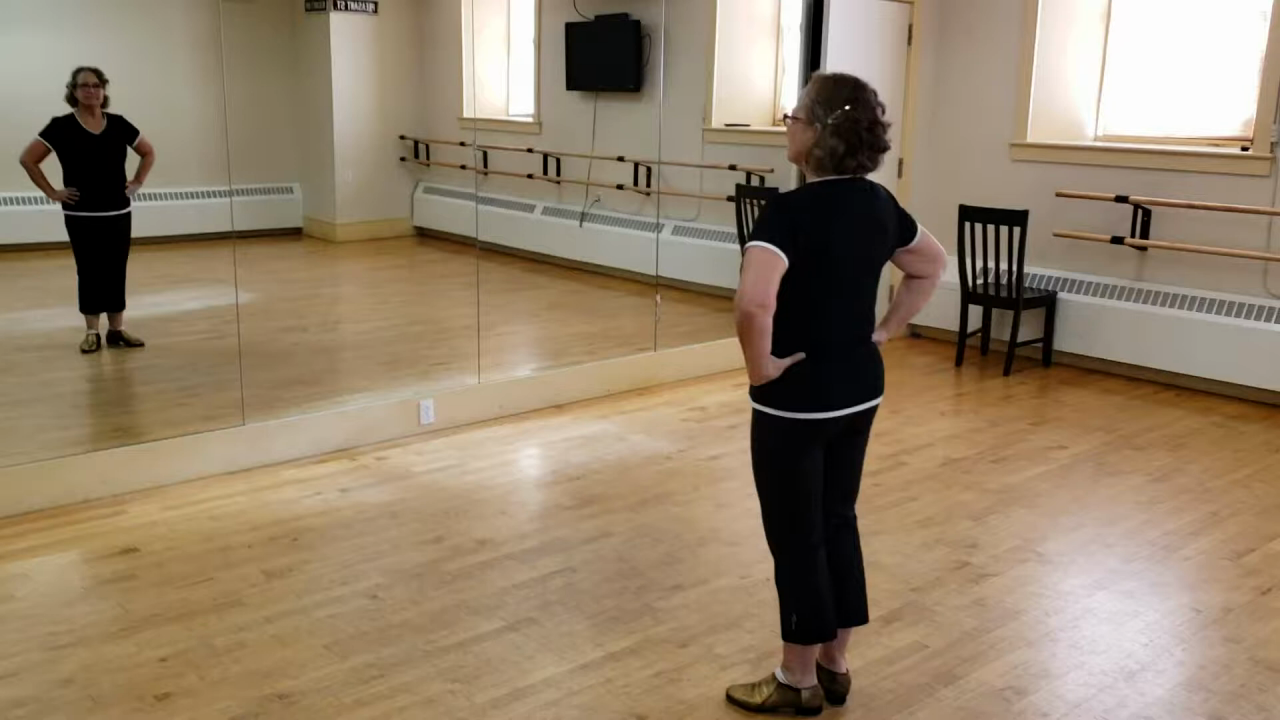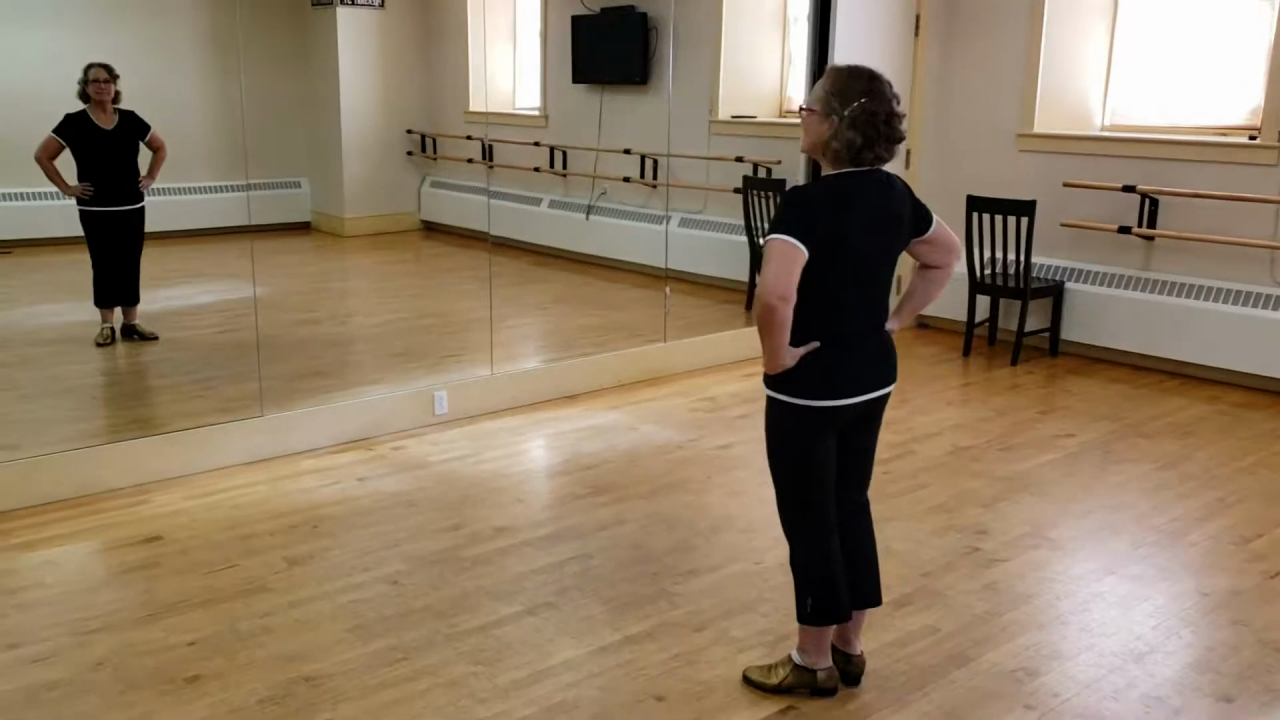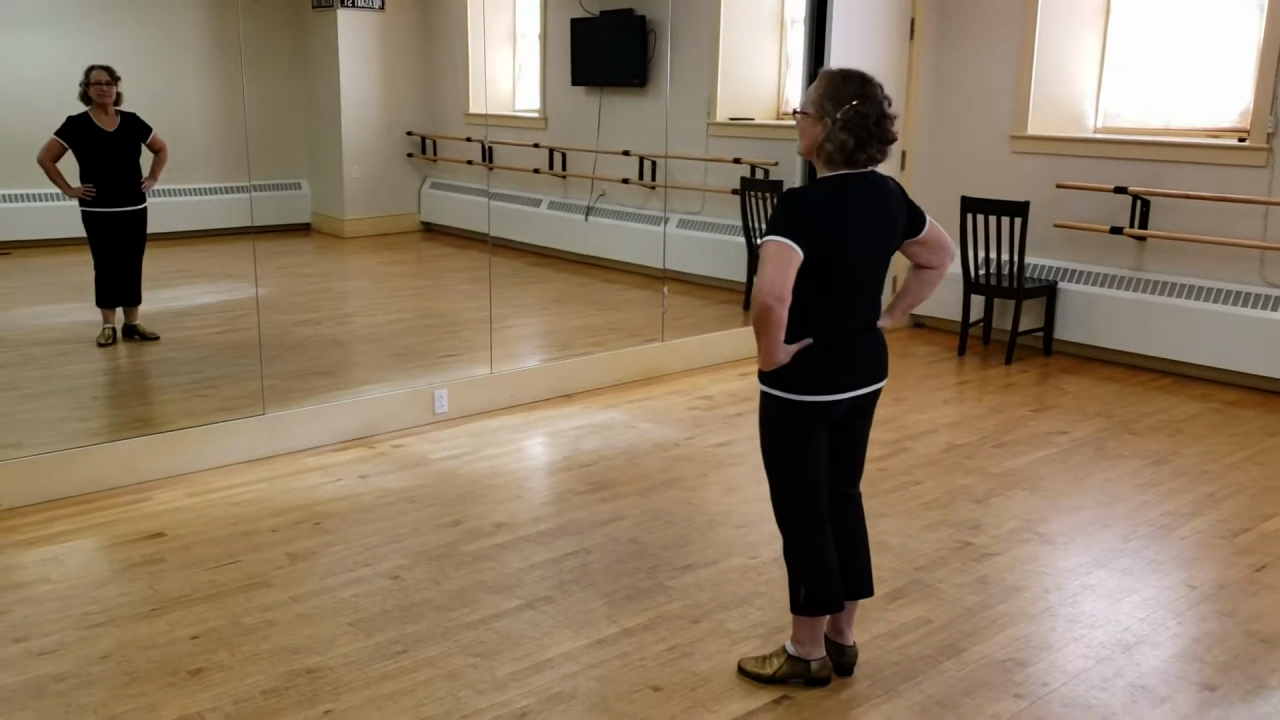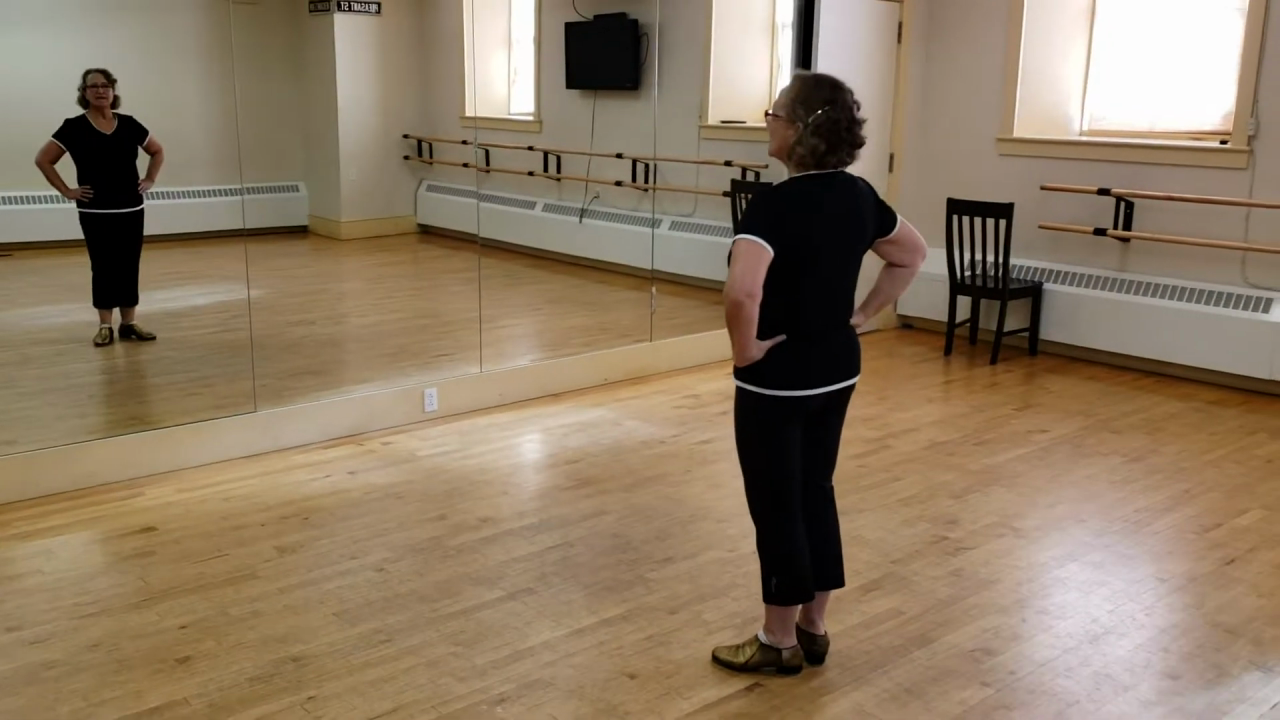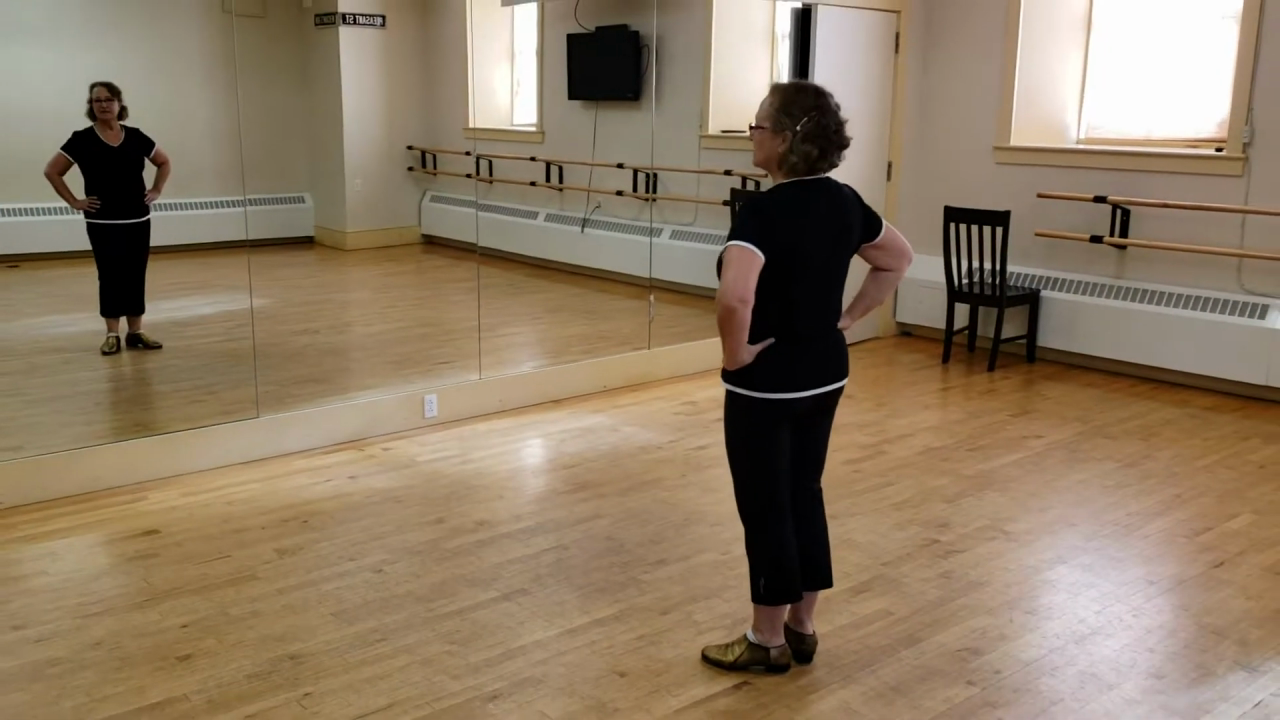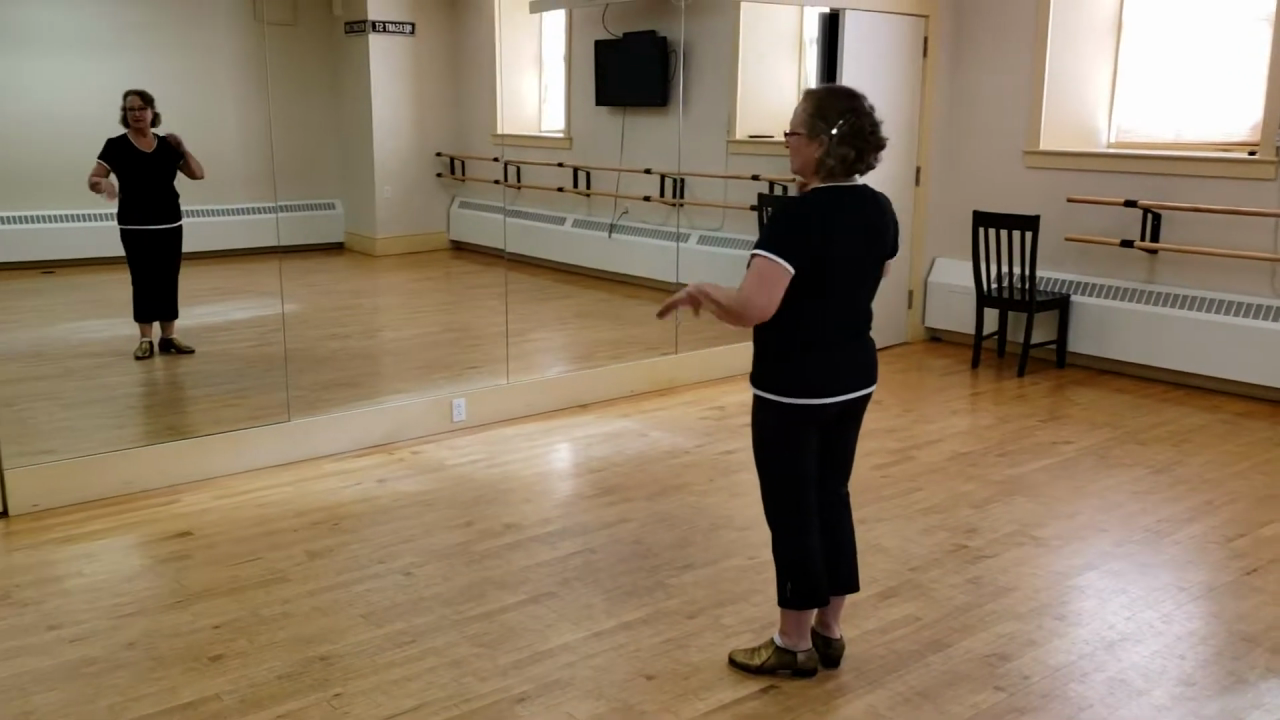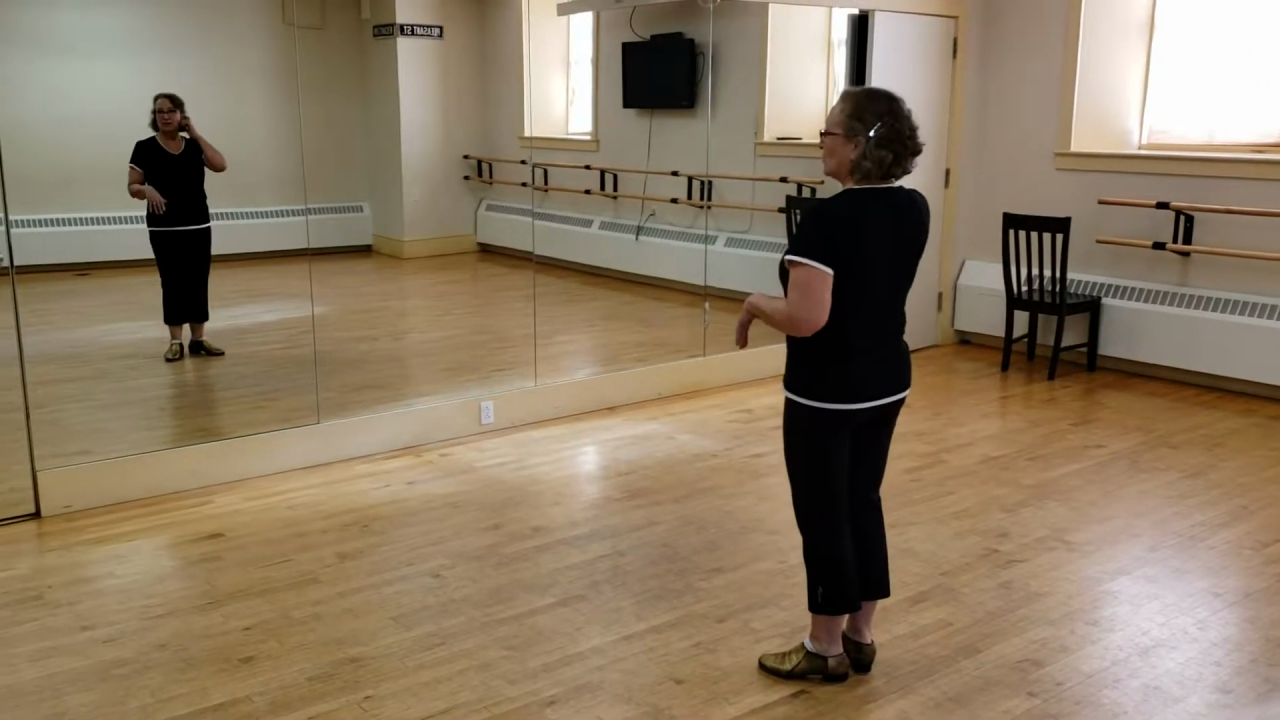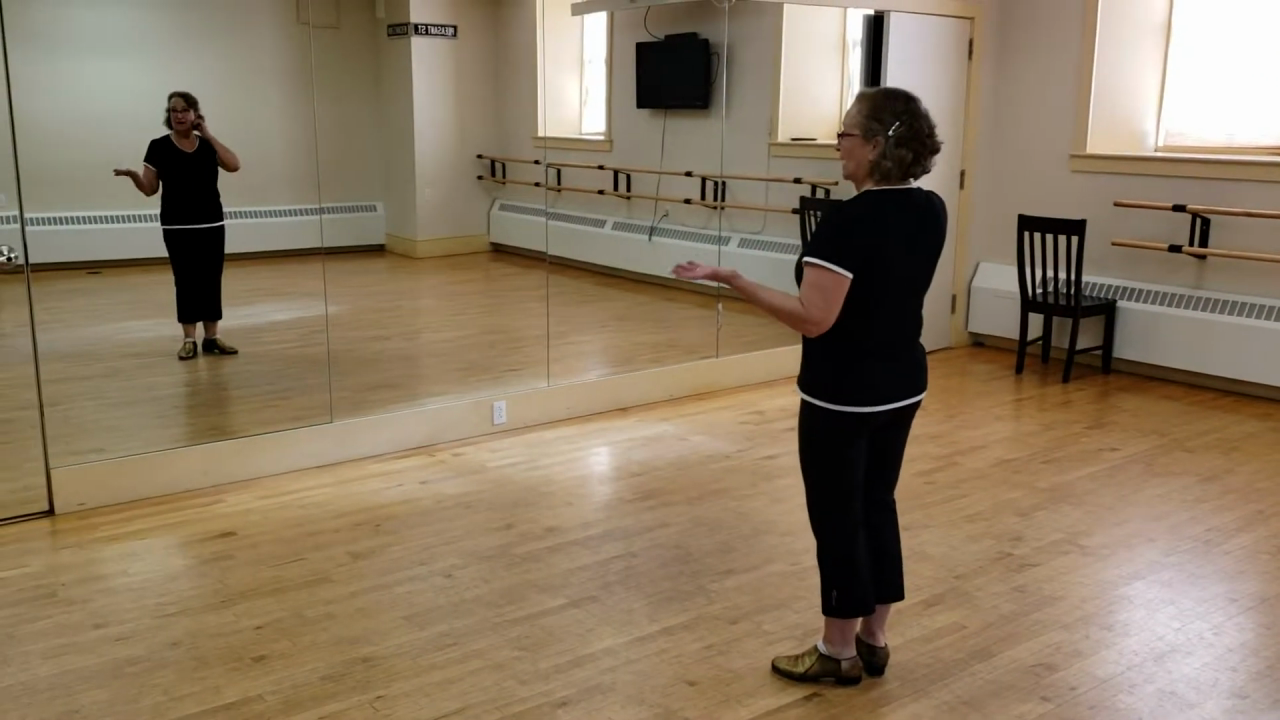
dt=0.4s
person 1, frame 1
left shoulder: (789, 211)
right shoulder: (877, 203)
left elbow: (754, 303)
right elbow: (931, 265)
left wrist: (760, 365)
right wrist: (885, 330)
left hip: (796, 401)
right hip: (859, 389)
left knee: (795, 535)
right knee: (837, 522)
right ankle: (835, 667)
person 1, frame 2
left shoulder: (807, 203)
right shoulder: (892, 194)
left elbow: (775, 295)
right elbow: (946, 256)
left wrist: (776, 356)
left hip: (810, 388)
right hip: (872, 376)
left knee: (810, 519)
right knee: (851, 507)
left ankle: (814, 662)
right ankle: (850, 648)
person 1, frame 3
left shoulder: (802, 205)
right shoulder: (887, 195)
left elbow: (771, 295)
right elbow: (940, 255)
left wrist: (771, 353)
left hip: (803, 385)
right hip: (864, 373)
left knee: (803, 512)
right knee: (842, 499)
left ankle: (808, 652)
right ankle: (842, 638)
person 1, frame 4
left shoulder: (774, 204)
right shoulder: (857, 195)
left elbow: (742, 291)
right elbow: (912, 254)
left wrist: (745, 349)
right wrist: (861, 314)
left hip: (777, 381)
right hip: (837, 370)
left knee: (776, 505)
right knee: (815, 493)
left ankle: (779, 642)
right ankle: (814, 628)
person 1, frame 5
left shoulder: (762, 212)
right shoulder: (841, 201)
left elbow: (735, 298)
right elbow: (898, 258)
left wrist: (734, 353)
left hip: (767, 385)
right hip: (826, 373)
left knee: (766, 507)
right knee: (804, 494)
left ankle: (767, 641)
right ankle: (802, 627)
person 1, frame 6
left shoulder: (797, 216)
right shoulder: (878, 210)
left elbow: (753, 308)
left wrist: (697, 293)
left hip: (792, 389)
right hip: (854, 379)
left knee: (793, 510)
right knee: (830, 498)
left ankle: (794, 645)
right ankle: (829, 633)
person 1, frame 7
left shoulder: (828, 218)
right shoulder: (913, 210)
left elbow: (804, 318)
left wrist: (755, 304)
left hip: (825, 394)
right hip: (887, 383)
left knee: (824, 516)
right knee: (862, 503)
left ankle: (825, 650)
right ankle: (860, 637)
person 1, frame 8
left shoulder: (849, 221)
right shoulder: (930, 211)
left elbow: (813, 316)
left wrist: (732, 279)
left hip: (842, 396)
right hip: (902, 386)
left knee: (837, 517)
right knee: (877, 506)
left ankle: (839, 653)
right ankle: (874, 640)
person 2, frame 1
left shoulder: (119, 124)
right shoulder: (61, 127)
left elbow: (148, 152)
right elbow: (28, 158)
left wrist: (137, 182)
right wrist: (51, 192)
left hip: (118, 213)
right hip: (81, 215)
left knee: (116, 271)
right knee: (89, 272)
left ankle: (116, 329)
right ankle: (92, 332)
person 2, frame 2
left shoulder: (130, 120)
right shoulder: (74, 123)
left elbow: (160, 148)
right elbow: (42, 155)
left wrist: (151, 176)
right wrist: (65, 187)
left hip: (132, 207)
right hip: (95, 209)
left knee: (130, 265)
right knee: (104, 266)
left ankle: (131, 323)
right ankle: (106, 326)
person 2, frame 3
left shoulder: (132, 122)
right shoulder: (76, 125)
left elbow: (161, 149)
right elbow: (45, 157)
left wrist: (153, 178)
right wrist: (68, 189)
left hip: (134, 208)
right hip: (98, 211)
left knee: (132, 266)
right knee: (106, 267)
left ankle: (132, 323)
right ankle: (108, 326)
person 2, frame 4
left shoulder: (129, 124)
right shoulder: (74, 127)
left elbow: (157, 151)
right elbow: (43, 159)
left wrist: (149, 179)
right wrist: (66, 190)
left hip: (131, 209)
right hip: (95, 211)
left knee: (129, 266)
right knee: (103, 267)
left ankle: (129, 323)
right ankle: (105, 326)
person 2, frame 5
left shoulder: (136, 137)
right shoulder: (82, 140)
left elbow: (164, 162)
right elbow: (52, 171)
left wrist: (156, 190)
right wrist: (74, 201)
left hip: (137, 219)
right hip: (102, 222)
left knee: (135, 275)
right knee: (110, 276)
left ankle: (135, 332)
right ankle: (112, 335)
person 2, frame 6
left shoulder: (167, 145)
right shoulder: (116, 146)
left elbow: (198, 173)
right elbow: (93, 181)
left wrist: (182, 149)
right wrist: (103, 183)
left hip: (170, 224)
right hip: (135, 227)
left knee: (168, 280)
right knee: (143, 281)
left ankle: (169, 337)
right ankle: (145, 340)
person 2, frame 7
left shoulder: (194, 146)
right shoulder: (145, 148)
left elbow: (220, 165)
right elbow: (133, 187)
left wrist: (196, 135)
right wrist: (145, 190)
left hip: (198, 226)
right hip: (164, 229)
left knee: (198, 282)
right knee: (172, 283)
left ankle: (199, 338)
right ankle: (176, 341)
person 2, frame 8
left shoulder: (207, 145)
right shoulder: (159, 147)
left elbow: (234, 165)
right elbow: (150, 188)
left wrist: (208, 136)
right wrist: (133, 175)
left hip: (211, 224)
right hip: (177, 227)
left knee: (211, 280)
right knee: (186, 281)
left ankle: (212, 337)
right ankle: (189, 340)
